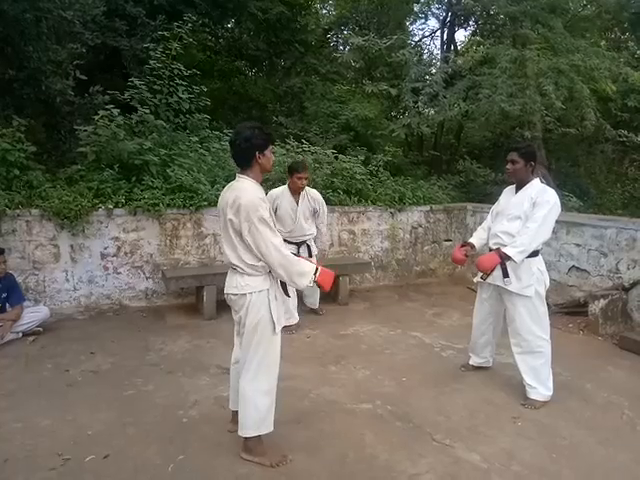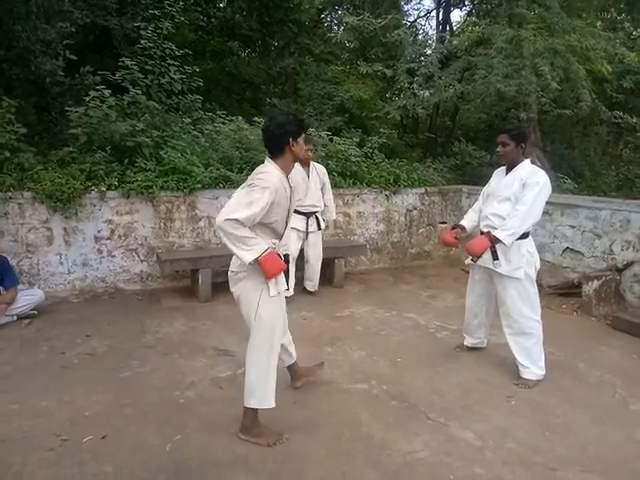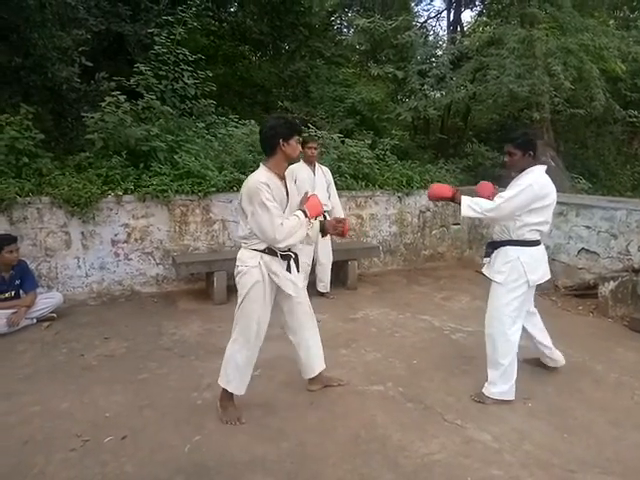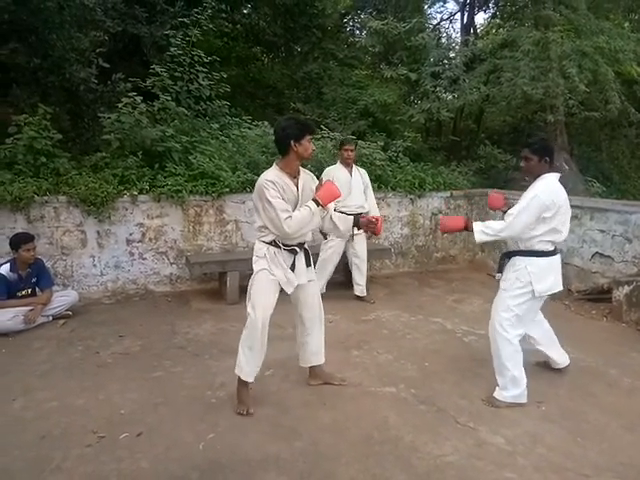
dt=0.7s
person 1, frame 1
left shoulder: (231, 192)
right shoulder: (251, 198)
right elbow: (274, 252)
left wrist: (299, 264)
right wrist: (315, 273)
left hip: (240, 283)
right hip: (257, 289)
left knee: (244, 354)
right knee: (261, 362)
left ankle: (239, 415)
right ankle: (252, 442)
person 1, frame 2
left shoulder: (276, 176)
right shoulder: (269, 182)
left elbow: (249, 213)
right elbow: (226, 220)
left wrist: (269, 250)
right wrist: (260, 253)
left hip: (267, 266)
right hip: (254, 271)
left knee: (277, 326)
right knee: (264, 338)
left ankle: (296, 371)
right ankle: (250, 422)
person 1, frame 3
left shoulder: (283, 181)
right shoulder: (258, 185)
right elbow: (276, 234)
left wrist: (323, 226)
right wrist: (306, 212)
left hip: (282, 264)
right hip: (258, 265)
left knee: (304, 320)
right knee: (248, 333)
left ankle: (315, 375)
right ankle: (226, 397)
person 1, frame 4
left shoulder: (308, 178)
right shoulder: (268, 182)
left elbow: (327, 218)
right elbow: (288, 227)
left wrist: (357, 222)
right wrist: (316, 202)
left hip: (299, 256)
right hip: (271, 257)
left knee: (312, 312)
right knee: (258, 319)
left ankle: (316, 370)
right ankle: (243, 384)
person 2, frame 1
left shoulder: (545, 196)
right shoulder: (508, 192)
left elbow: (533, 234)
right elbow: (490, 222)
left wrist: (503, 255)
right wrist: (472, 244)
left hip: (523, 270)
right hip: (496, 265)
left knee: (529, 331)
right knee: (484, 317)
left ankle: (539, 390)
right ankle: (480, 358)
person 2, frame 2
left shoulder: (536, 177)
right shoulder: (498, 174)
left elbow: (524, 216)
right elbow: (481, 204)
left wrist: (493, 238)
right wrist: (463, 226)
left hip: (513, 251)
right hip: (487, 248)
left knee: (521, 311)
right knee: (477, 299)
left ankle: (533, 369)
right ankle: (475, 339)
person 2, frame 3
left shoulder: (533, 183)
right shoulder: (531, 179)
left elbow: (497, 208)
right elbow: (510, 208)
left wrist: (456, 197)
right wrist: (495, 198)
left hip: (518, 259)
right hip: (519, 254)
left knee: (501, 321)
right knee: (523, 310)
left ankle: (499, 390)
right ankle: (550, 356)
person 2, frame 4
left shoulder: (540, 191)
right shoulder: (554, 188)
left elbow: (511, 228)
left wrist: (471, 227)
right wrist: (511, 211)
left hip: (530, 267)
right hip: (541, 262)
left knee: (504, 326)
right knee: (529, 317)
left ankle: (511, 392)
right ankle: (557, 358)
person 3, frame 1
left shoulder: (314, 196)
right shoulder: (275, 195)
left elbow: (321, 221)
left wrist: (321, 244)
left hip: (306, 245)
right hip: (285, 246)
left ankle: (313, 304)
right ankle: (290, 320)
person 3, frame 2
left shoulder: (320, 170)
left elbow: (327, 195)
left wrist: (329, 217)
left hip: (314, 218)
right hip: (294, 219)
left knee: (314, 255)
right knee: (289, 254)
left ankle: (311, 285)
right ankle: (286, 290)
person 3, frame 3
left shoulder: (325, 171)
right shoulder: (293, 170)
left elbow: (333, 196)
left wrist: (337, 218)
left hip: (322, 219)
left knee: (325, 257)
right knee: (303, 258)
left ankle: (323, 288)
person 3, frame 4
left shoulder: (362, 173)
right shoulder: (331, 172)
left elbow: (370, 198)
left knee: (360, 258)
right knee: (328, 257)
left ankle: (360, 292)
